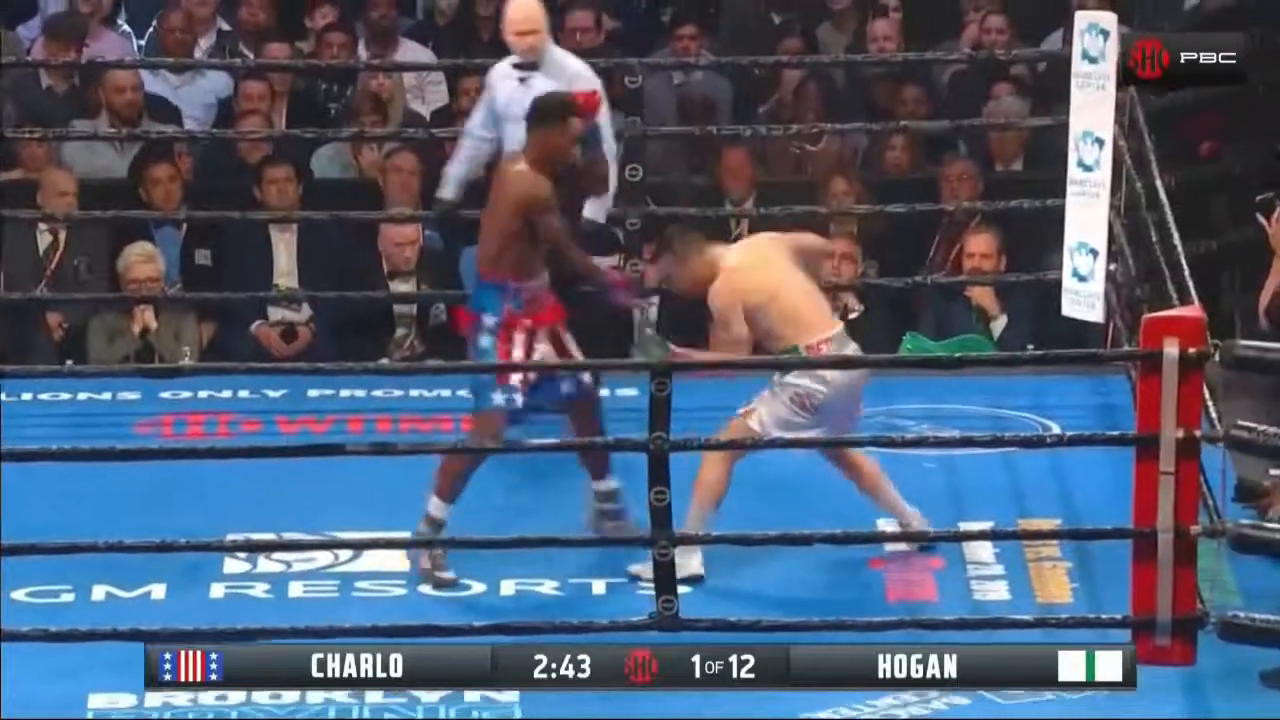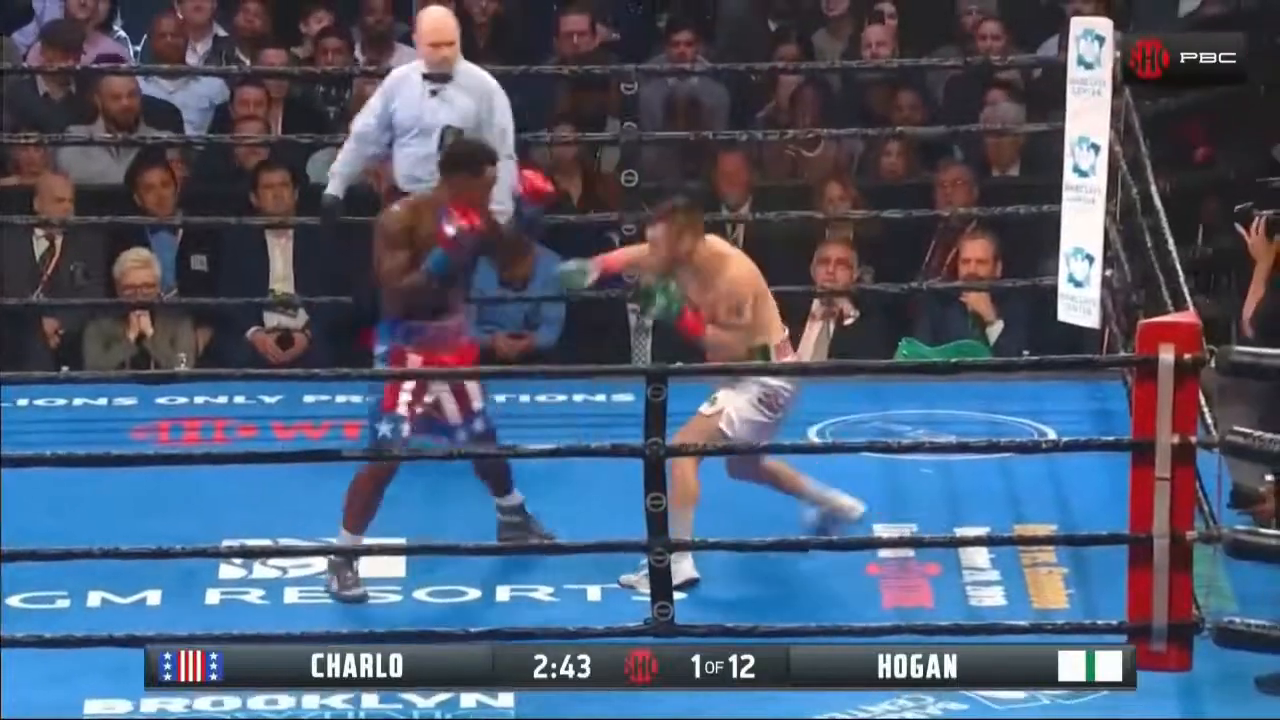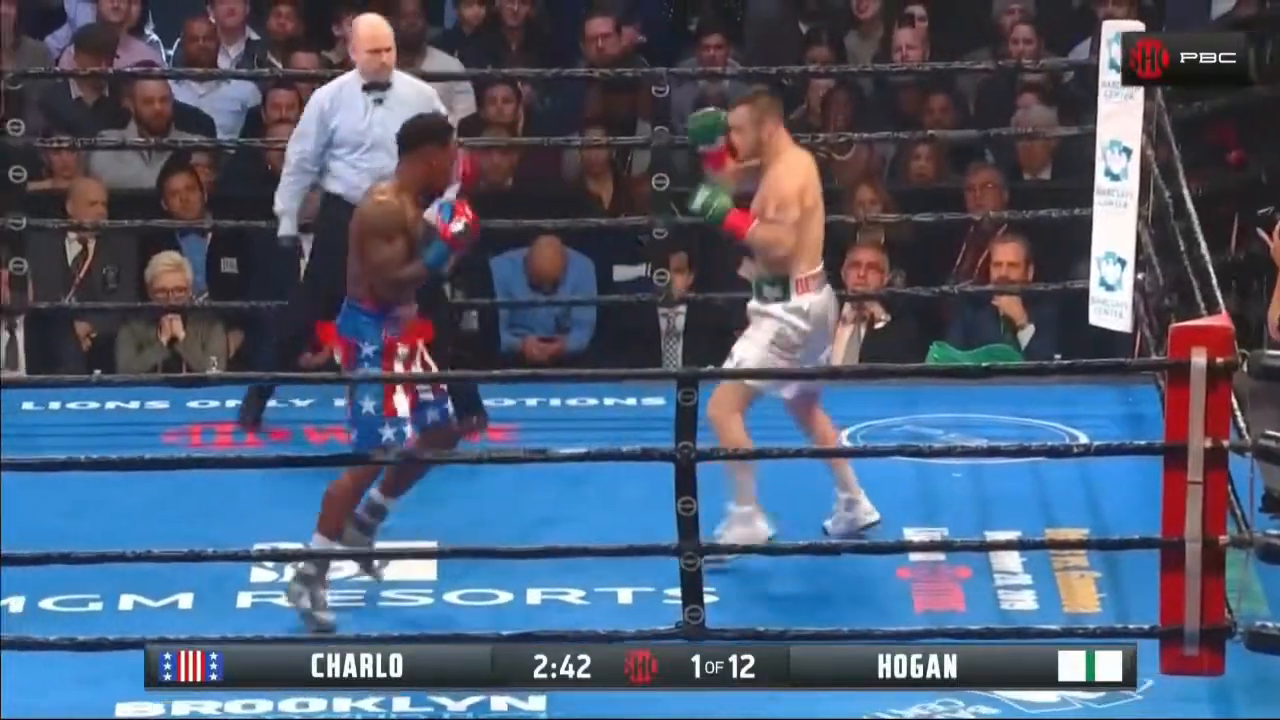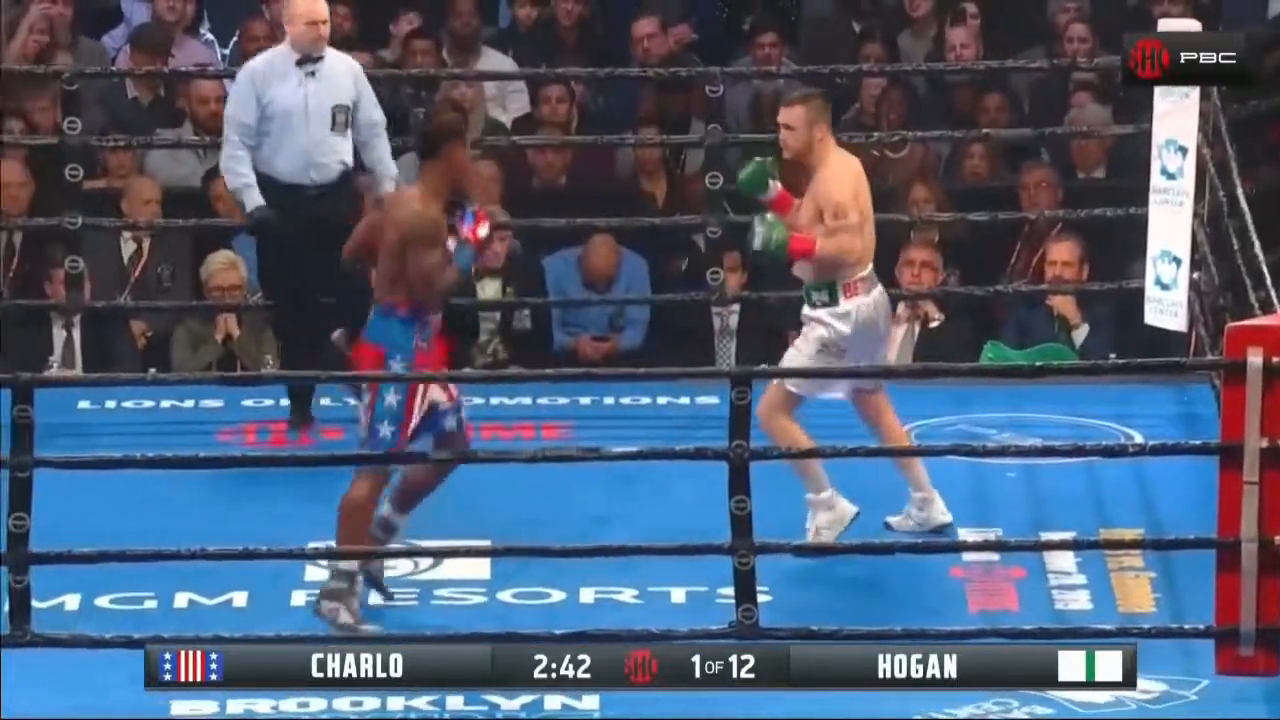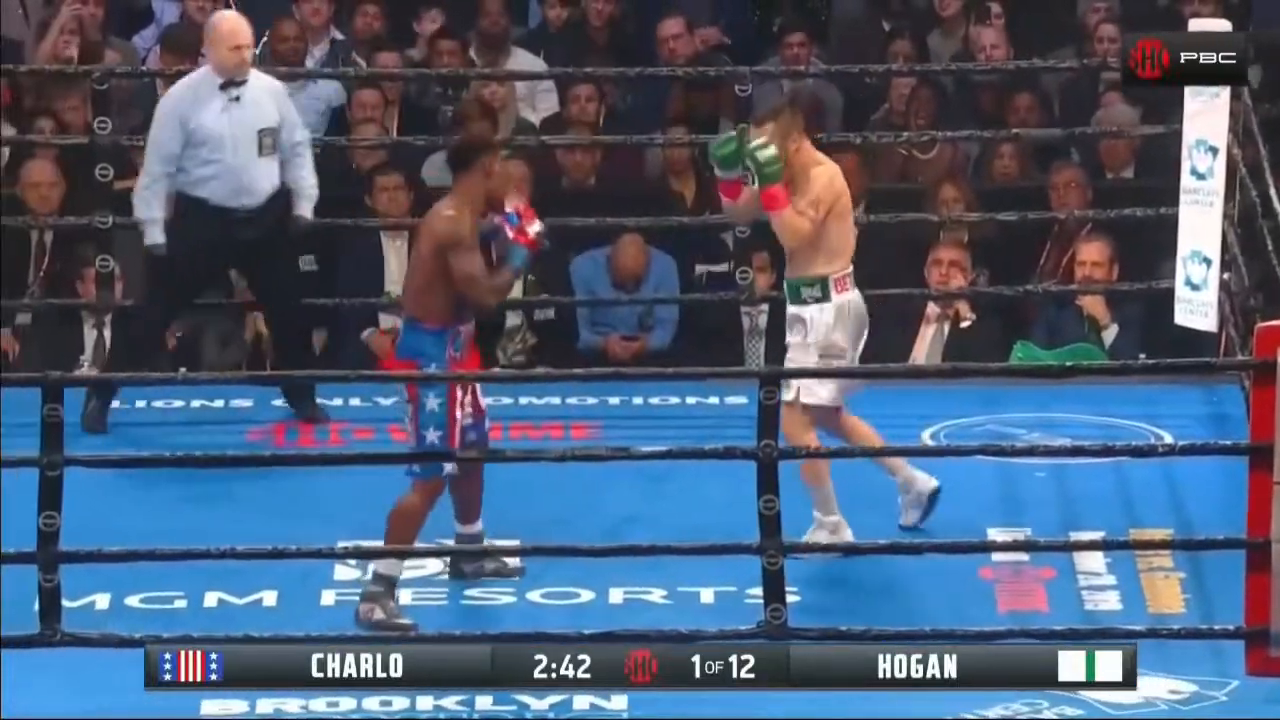
dt=0.3s
person 1, frame 1
left shoulder: (523, 171)
right shoulder: (527, 184)
right elbow: (566, 251)
right wrist: (608, 281)
left hip: (535, 305)
right hip: (502, 311)
left knee: (584, 404)
right knee: (489, 426)
left ankle: (608, 509)
right ankle: (429, 538)
person 1, frame 2
left shoulder: (466, 217)
right shoulder: (399, 218)
right elbow: (393, 292)
left wrist: (530, 210)
right wrist: (444, 254)
left hip: (454, 342)
right hip: (404, 344)
left knee: (485, 440)
right knee: (385, 454)
left ankle: (513, 518)
right ankle: (342, 560)
person 1, frame 3
left shoulder: (413, 202)
right shoulder: (383, 206)
right elbow: (390, 282)
left wrist: (449, 210)
right wrist: (446, 247)
left hip: (399, 330)
right hip: (371, 335)
left knee: (443, 430)
right knee: (372, 459)
left ankle: (361, 524)
right ankle: (309, 574)
person 1, frame 4
left shoulder: (399, 200)
right shoulder: (421, 212)
left elbow: (353, 253)
right elbow: (431, 289)
right wrist: (466, 248)
left hip: (418, 341)
right hip: (399, 343)
left knee: (450, 446)
right knee: (378, 466)
left ankle: (373, 542)
right ankle: (336, 590)
person 1, frame 5
left shoulder: (454, 214)
right shoulder: (456, 223)
right elbow: (485, 294)
left wrist: (497, 229)
right wrist: (522, 245)
left hip: (449, 346)
right hip: (434, 351)
left knee: (470, 451)
right knee: (431, 477)
left ankle: (469, 553)
right ankle: (377, 593)
person 2, frame 1
left shoulder: (724, 290)
right shoulder: (758, 245)
left elbow: (734, 359)
right elbow: (820, 247)
left wrist: (673, 357)
left hip: (813, 375)
right hip: (845, 361)
left knee: (721, 448)
right knee: (839, 453)
left ankle: (686, 556)
right ankle: (912, 523)
person 2, frame 2
left shoulder: (732, 274)
right shoulder: (691, 250)
left elbow: (737, 347)
right elbow: (631, 257)
left wrist: (683, 318)
right wrist: (592, 268)
left hip: (768, 376)
right hip: (748, 372)
left knee: (686, 449)
right knee: (746, 464)
left ankle: (676, 564)
right ankle: (835, 505)
person 2, frame 3
left shoulder: (785, 173)
right shoulder: (788, 158)
left elbow: (779, 245)
right elbow: (725, 175)
left wrist: (728, 215)
right wrist: (711, 144)
left hip: (791, 309)
right hip: (805, 303)
left knee: (723, 408)
right knee: (805, 408)
left ankle: (747, 519)
right ankle: (854, 507)
person 2, frame 4
left shoulder: (835, 177)
right shoulder: (828, 167)
left elbow: (846, 251)
right elbow: (811, 228)
left wrist: (789, 243)
right wrist: (774, 195)
left hip: (840, 312)
right hip: (860, 303)
left knee: (773, 411)
right knee: (874, 404)
left ankle: (829, 505)
right ankle: (927, 505)
person 2, frame 5
left shoulder: (821, 177)
right shoulder: (794, 171)
left elbow: (795, 238)
right elbow: (738, 211)
left wrist: (769, 184)
right wrist: (728, 169)
left hip: (824, 307)
right hip: (817, 305)
left knee: (797, 425)
right knee: (831, 417)
left ankle: (831, 527)
right ankle: (913, 483)
person 3, frame 1
left shoulder: (576, 75)
right shoulder: (499, 75)
left elbow: (599, 144)
right elbow: (480, 135)
left wrist: (596, 208)
right wrist: (451, 187)
person 3, frame 2
left shoulder: (483, 87)
right shoulder: (397, 81)
left elbow: (502, 152)
right elbow: (366, 136)
left wrist: (499, 211)
right wrist: (336, 187)
person 3, frame 3
left shoulder: (421, 96)
right shoulder: (329, 98)
right elbow: (301, 162)
right wrist: (287, 222)
right hip: (343, 217)
right knee: (307, 309)
right ankle: (259, 395)
person 3, frame 4
left shoulder: (348, 69)
right shoulder: (257, 74)
left elbow: (373, 131)
right elbow: (238, 142)
left wrist: (387, 187)
right wrist: (252, 199)
left hip: (338, 196)
right hip: (281, 199)
left knee: (355, 293)
right knee: (292, 302)
right ankle: (302, 401)
person 3, frame 5
left shoulder: (272, 91)
right shoulder: (182, 98)
left elbow: (296, 150)
right elbow: (158, 168)
left wrist: (303, 207)
right wrist: (154, 233)
left hip: (264, 219)
right hip: (202, 219)
left knee: (287, 313)
right knee: (162, 309)
left ankle: (302, 399)
right ankle: (103, 394)
